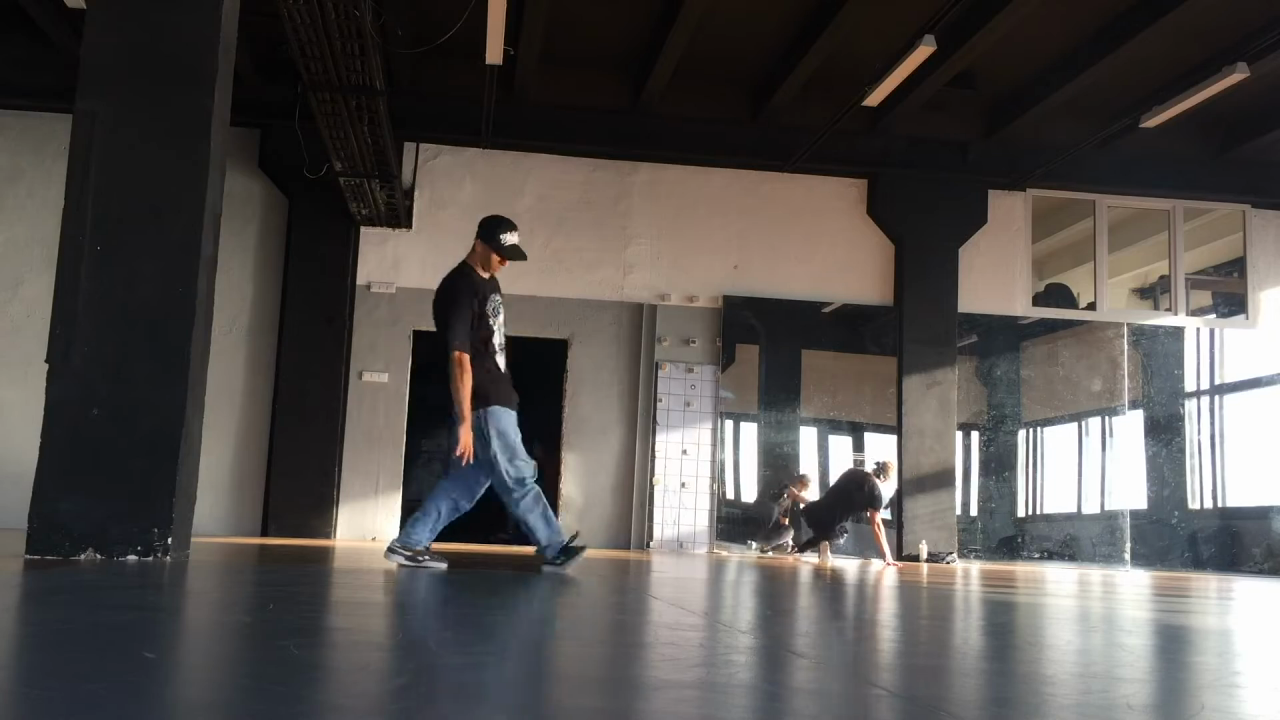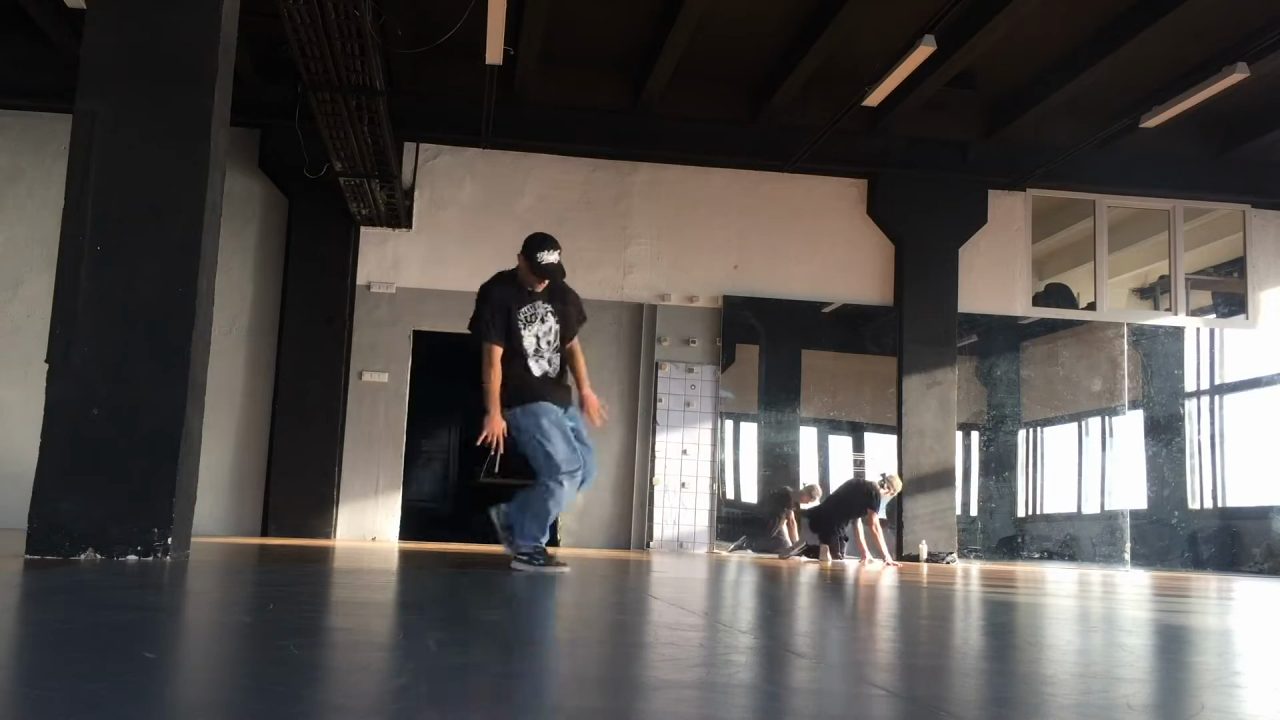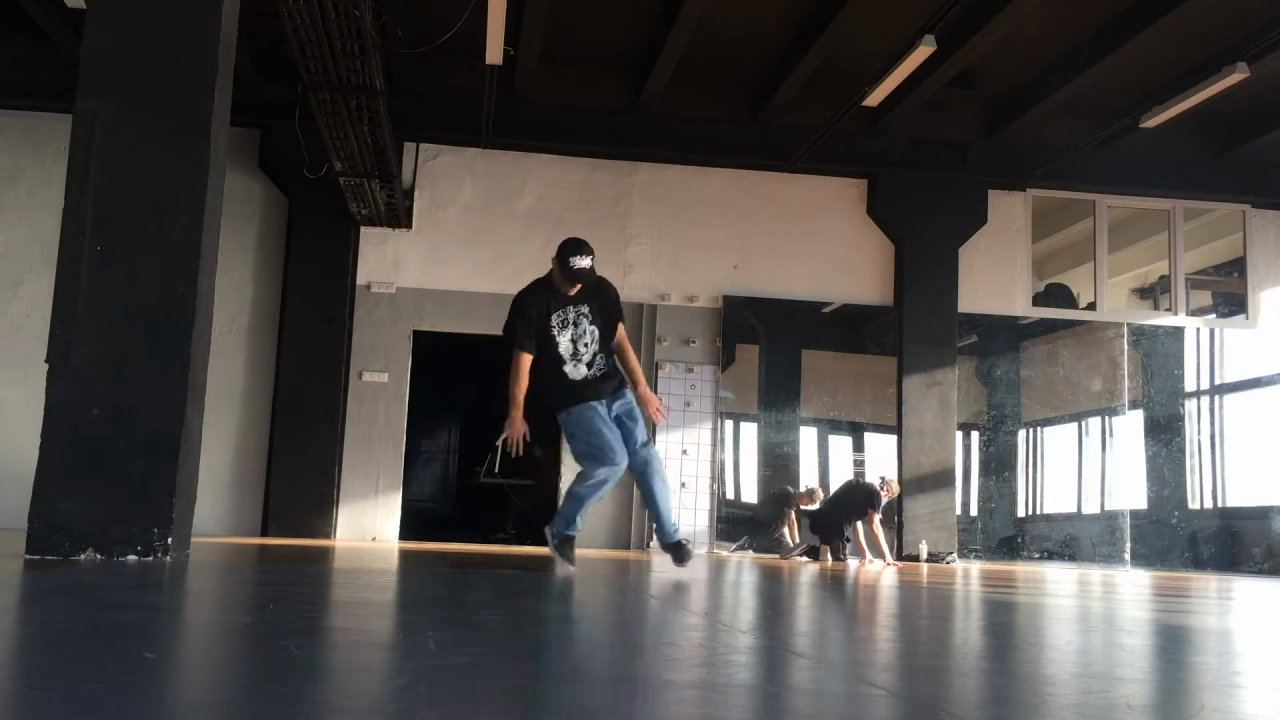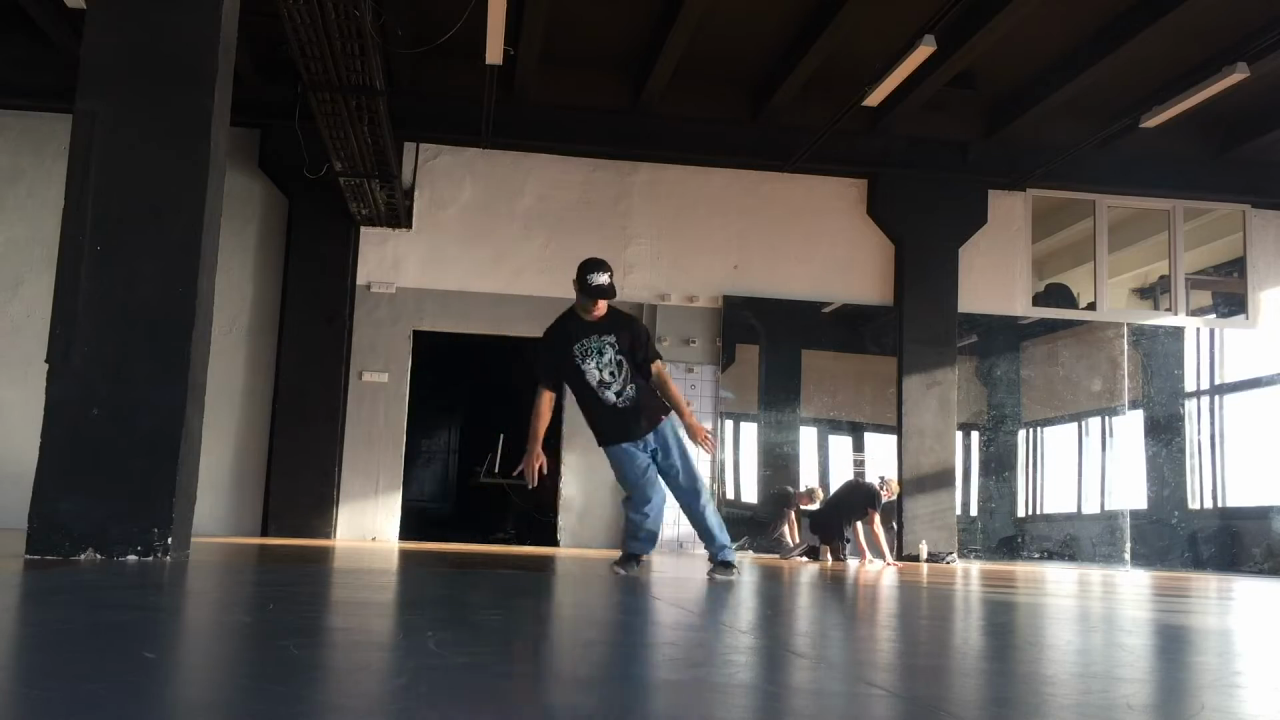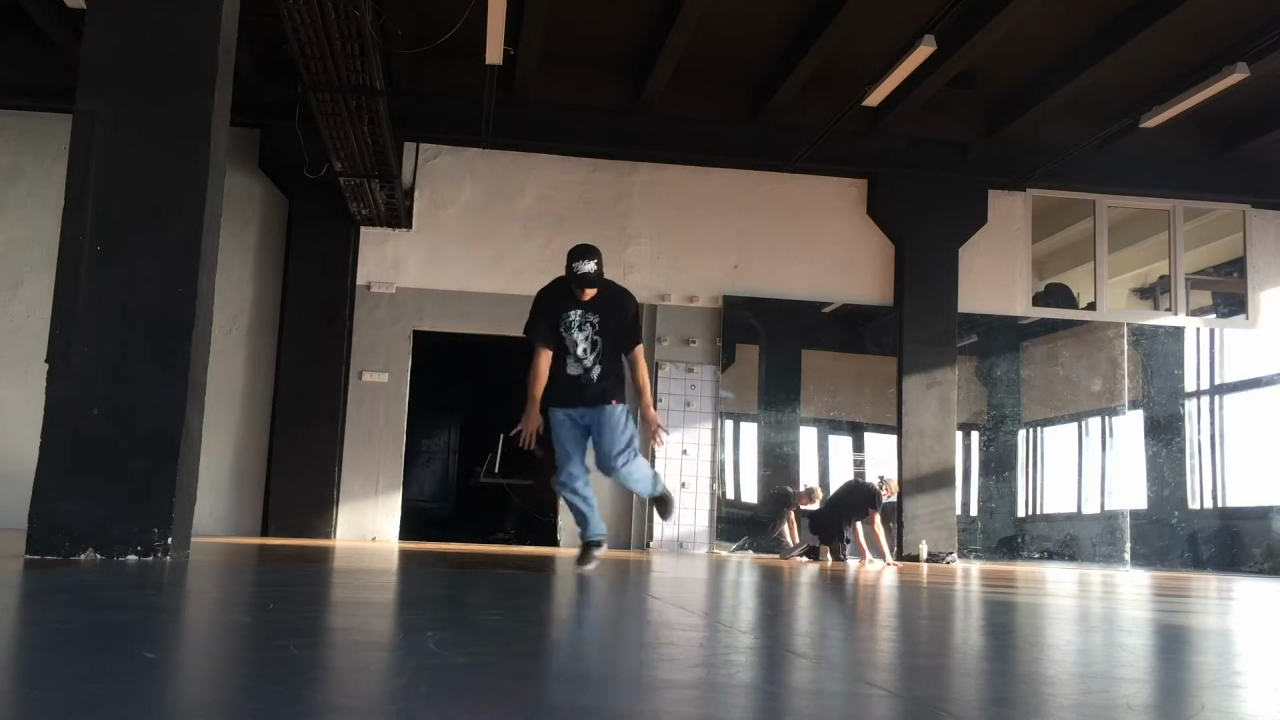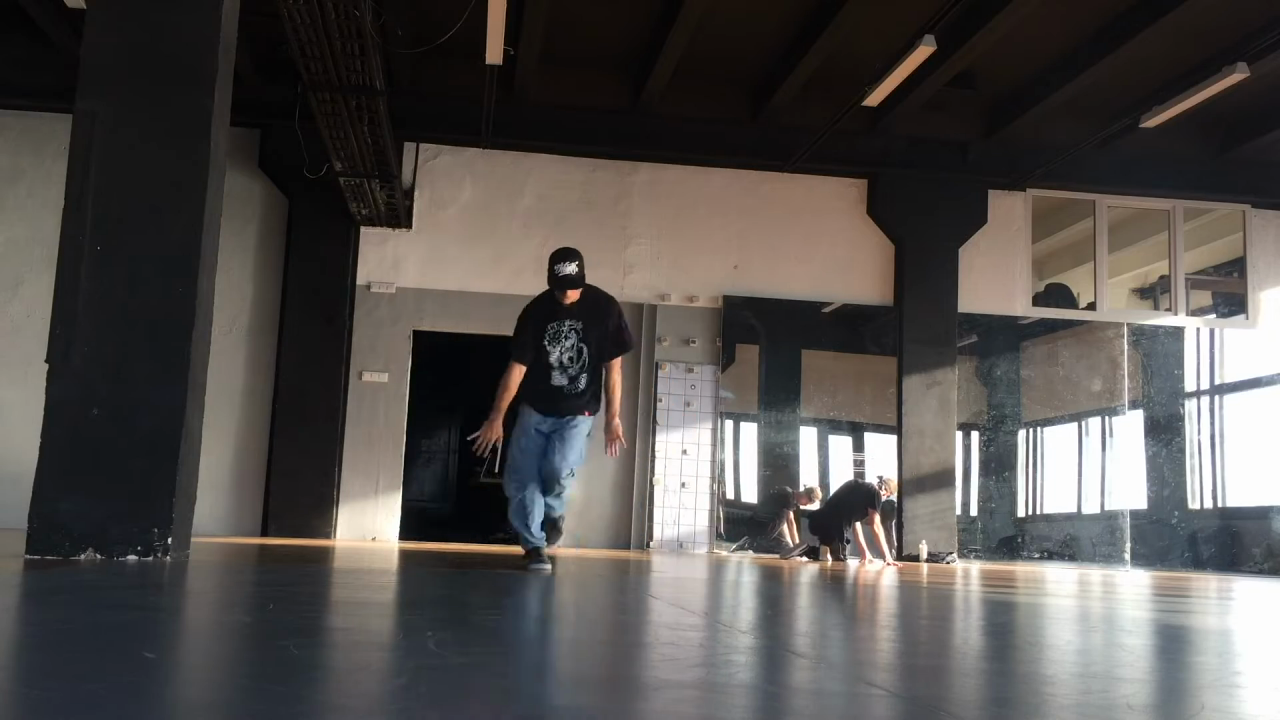
dt=0.2s
person 1, frame 1
left shoulder: (489, 281)
right shoulder: (461, 290)
right elbow: (460, 360)
right wrist: (464, 422)
left hip: (497, 396)
right hip: (488, 400)
left knee: (467, 479)
right knee: (517, 477)
left ankle: (409, 544)
right ankle: (553, 549)
person 1, frame 2
left shoulder: (560, 292)
right shoulder: (496, 293)
right elbow: (492, 358)
left wrist: (585, 390)
right wrist: (494, 412)
left hip: (560, 398)
right hip: (528, 403)
left knee: (583, 467)
right knee: (563, 471)
left ankle: (512, 519)
right ankle: (527, 549)
person 1, frame 3
left shoulder: (602, 291)
right shoulder: (530, 302)
left elbow: (620, 341)
right elbow: (522, 362)
left wrist: (642, 388)
right wrist: (516, 414)
left hip: (615, 392)
right hip: (575, 402)
left knee: (644, 457)
right knee: (611, 459)
left ankle: (669, 536)
right ankle: (563, 529)
person 1, frame 4
left shoulder: (628, 324)
right shoulder: (559, 335)
left elbow: (658, 373)
right elbow: (546, 394)
left wrist: (688, 419)
right wrist: (534, 447)
left hip: (658, 421)
right hip: (619, 436)
left knee: (691, 487)
right knee: (648, 498)
left ankle: (723, 555)
right ankle: (635, 552)
person 1, frame 5
left shoulder: (621, 301)
right shoulder: (548, 299)
left elbow: (635, 357)
right elbow: (542, 357)
left wrist: (647, 407)
right wrist: (532, 409)
left hip: (607, 399)
right hip: (563, 403)
left knee: (615, 463)
right knee: (569, 474)
left ankle: (653, 487)
right ankle: (592, 536)
person 1, frame 6
left shoulder: (605, 309)
right shoulder: (535, 312)
left elbow: (613, 367)
right elbow: (516, 368)
left wrist: (613, 418)
right wrist: (495, 419)
left hip: (577, 412)
right hip: (535, 409)
left knee: (555, 471)
right knee: (519, 478)
left ankle: (553, 510)
right ankle: (533, 544)
